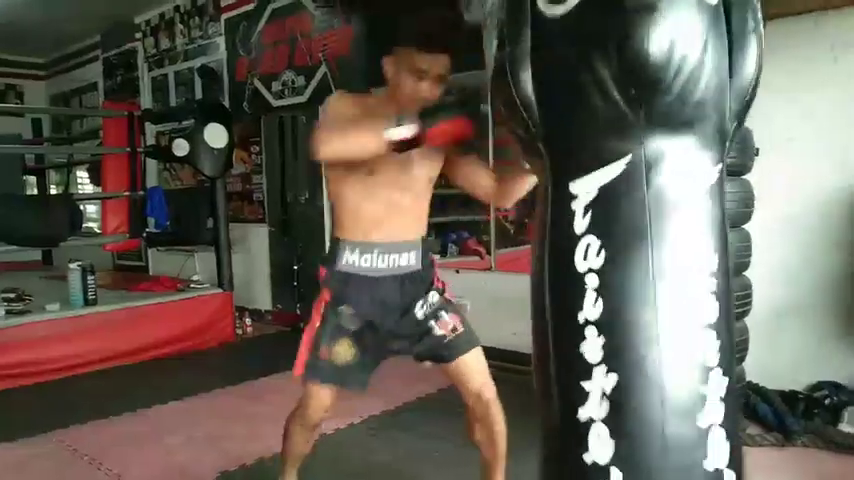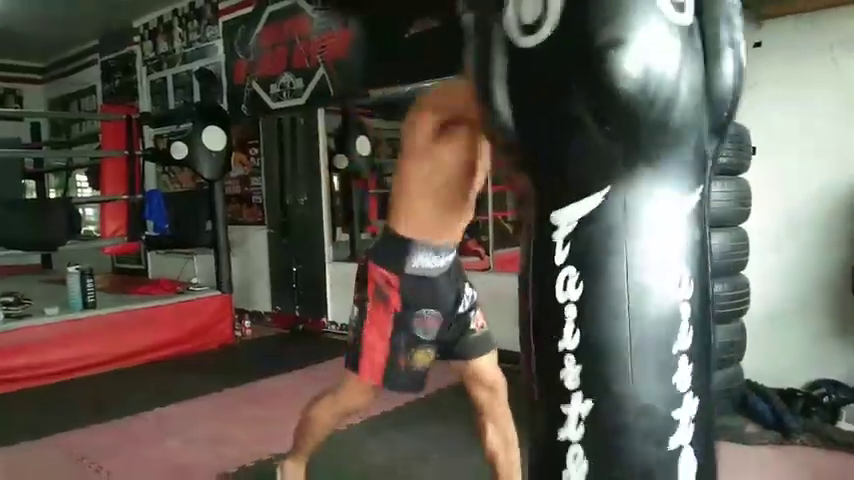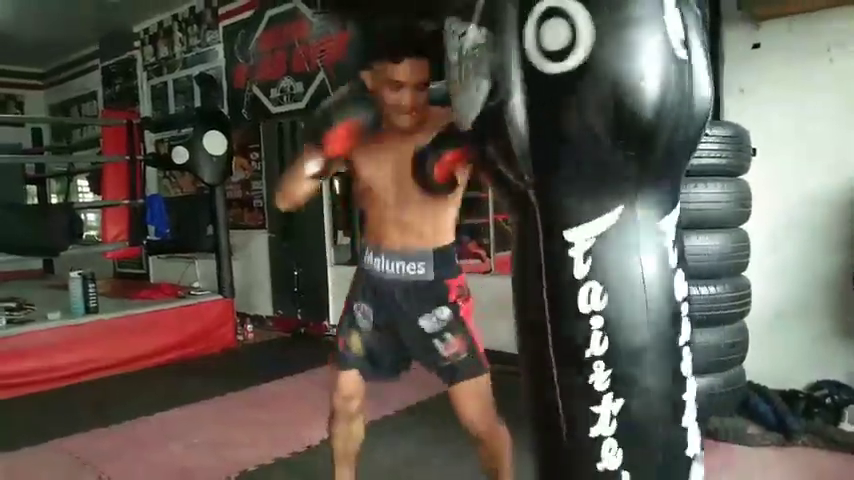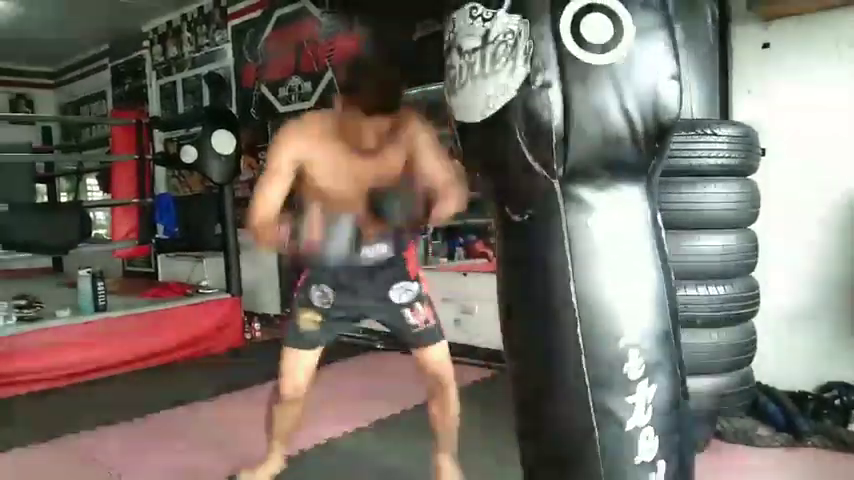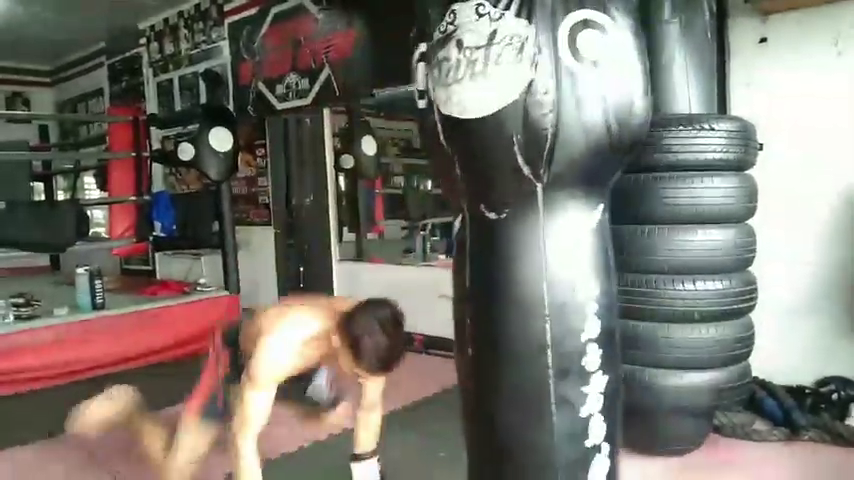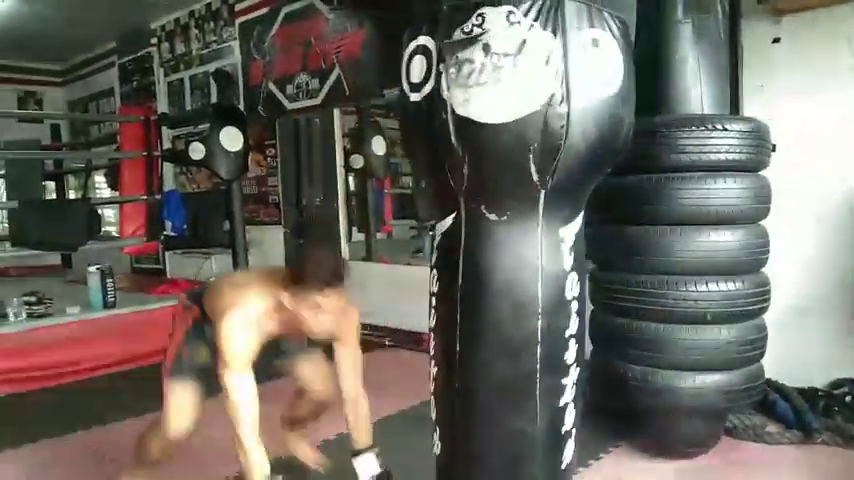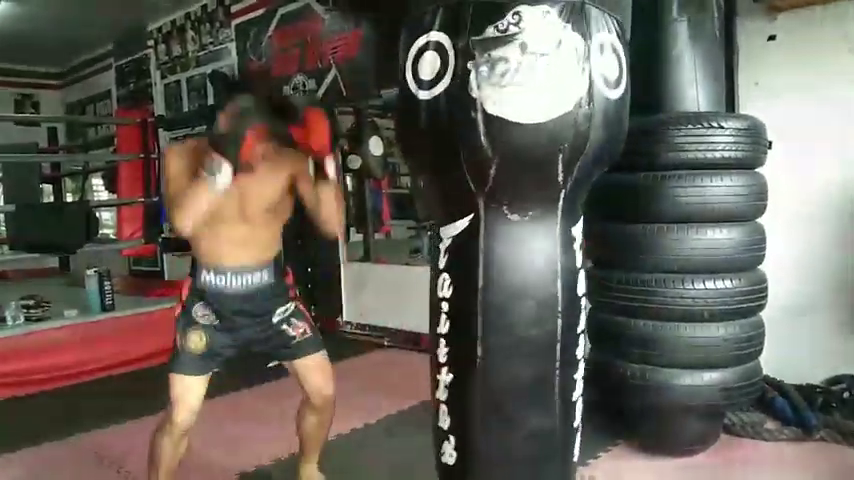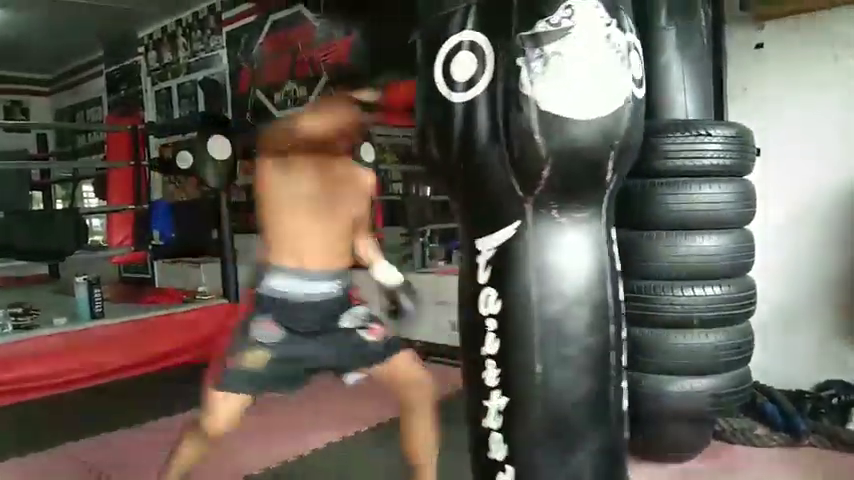
dt=0.4s
person 1, frame 1
left shoulder: (446, 134)
right shoulder: (346, 108)
left elbow: (501, 193)
right elbow: (327, 148)
right wrist: (413, 127)
left hip: (414, 277)
right hip: (352, 278)
left knee: (482, 392)
right knee: (314, 407)
person 1, frame 2
left shoulder: (477, 131)
right shoulder: (443, 105)
left hip: (443, 273)
right hip: (401, 273)
left knee: (492, 393)
right knee: (357, 394)
person 1, frame 3
left shoulder: (453, 127)
right shoulder: (353, 135)
right elbow: (285, 199)
right wrist: (320, 152)
left hip: (435, 282)
right hip: (375, 280)
left knee: (477, 413)
right knee: (346, 402)
person 1, frame 4
left shoulder: (410, 131)
right shoulder: (299, 137)
left elbow: (453, 191)
right elbow: (258, 224)
left wrist: (428, 211)
left hip: (389, 264)
right hip: (329, 269)
left knee: (440, 372)
right knee: (290, 386)
person 1, frame 5
left shoulder: (366, 342)
right shoulder: (281, 346)
left elbow: (371, 408)
right elbow: (244, 440)
right hip: (242, 361)
right ankle: (128, 406)
person 1, frame 6
left shoulder: (340, 313)
right shoulder: (242, 319)
left elbow: (354, 395)
right elbow: (244, 426)
right hip: (207, 322)
left knee: (323, 390)
right knee: (177, 427)
left ankle: (291, 432)
person 1, frame 7
left shoulder: (289, 163)
right shoulder: (184, 156)
left elbow: (334, 228)
right elbow: (184, 222)
left wrist: (325, 160)
right wrist: (222, 158)
left hip: (269, 293)
right hip: (211, 298)
left knee: (322, 390)
right knee: (180, 417)
person 1, frame 8
left shoulder: (362, 177)
right shoulder: (276, 150)
right elbow: (298, 127)
left wrist: (390, 277)
right wrist: (370, 100)
left hip: (336, 306)
right hip: (278, 308)
left knee: (417, 384)
right knee: (213, 425)
